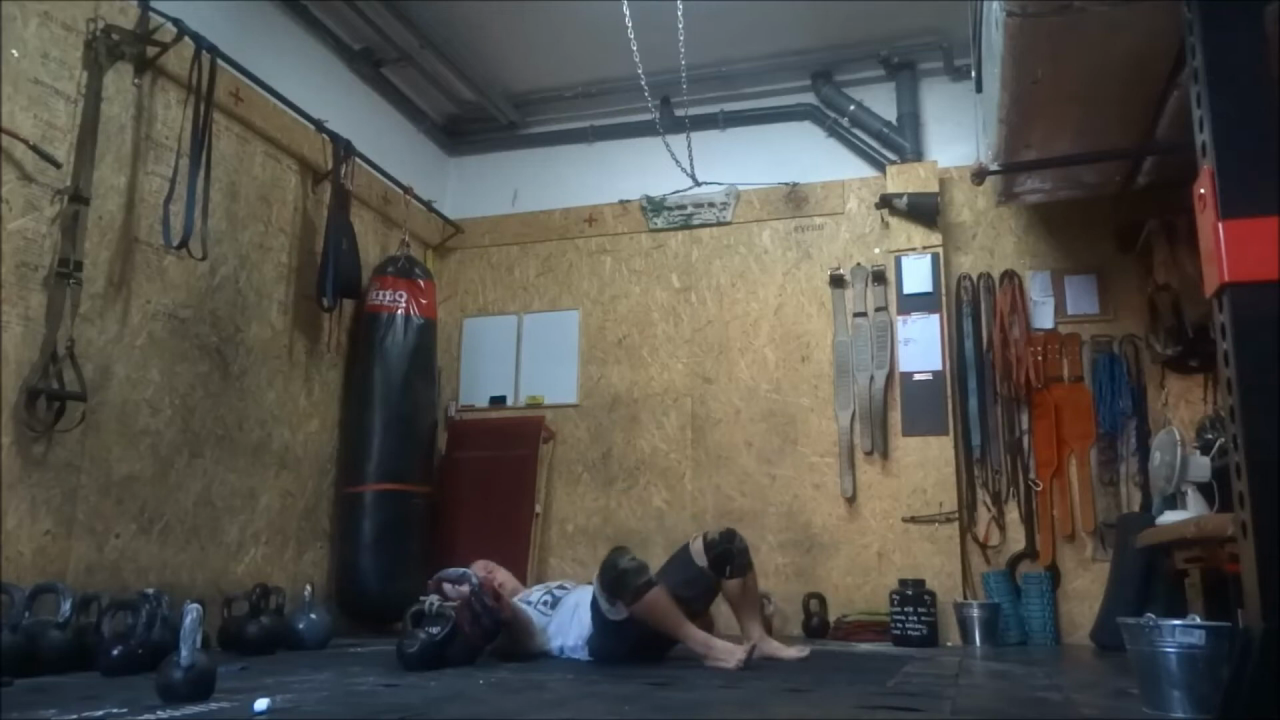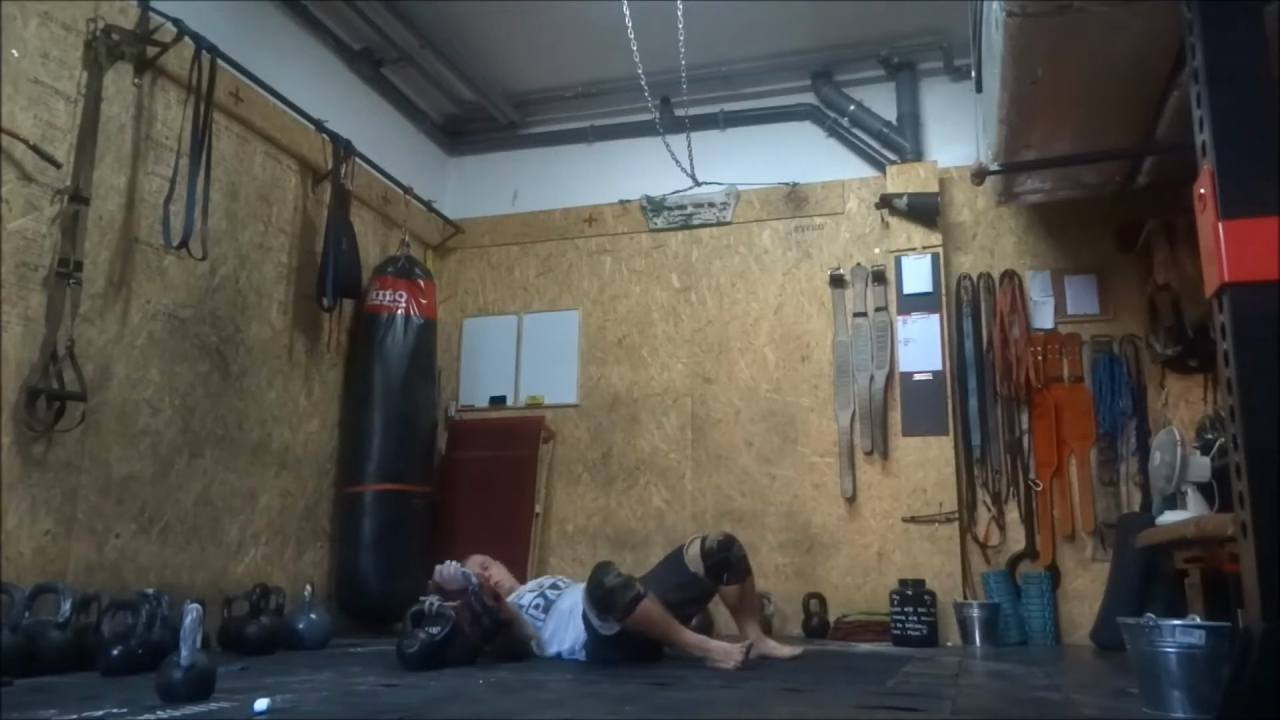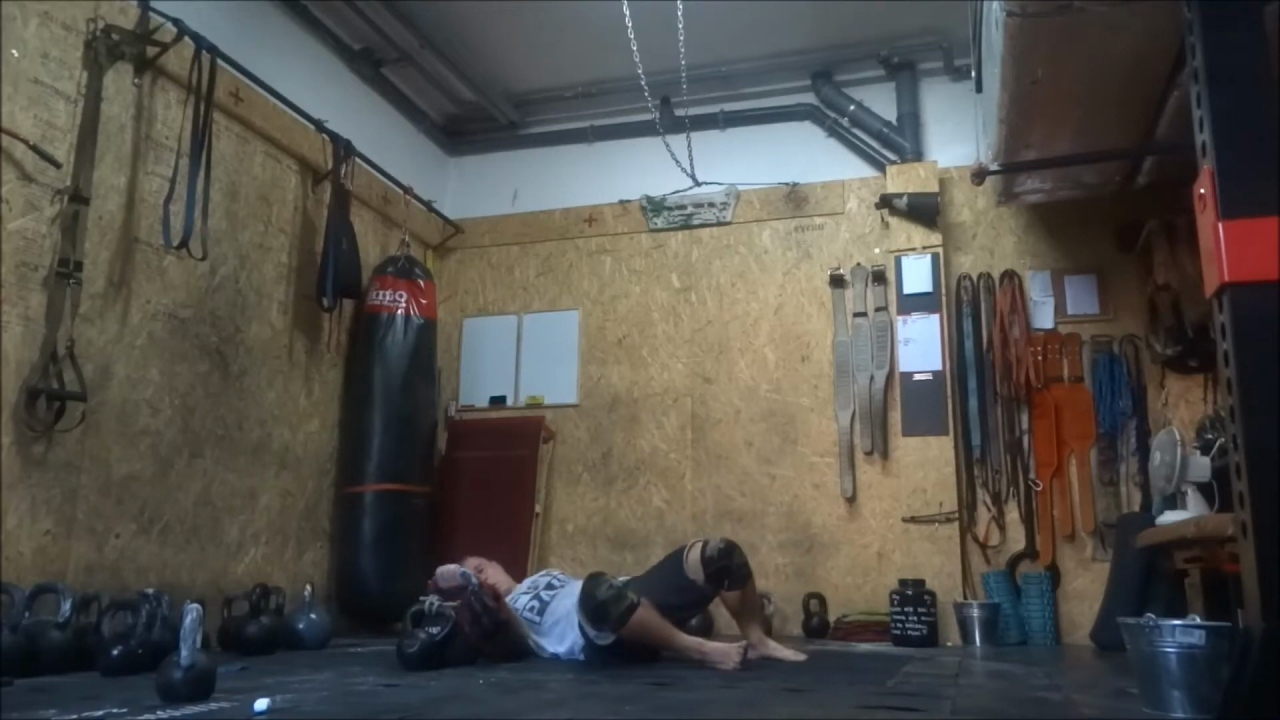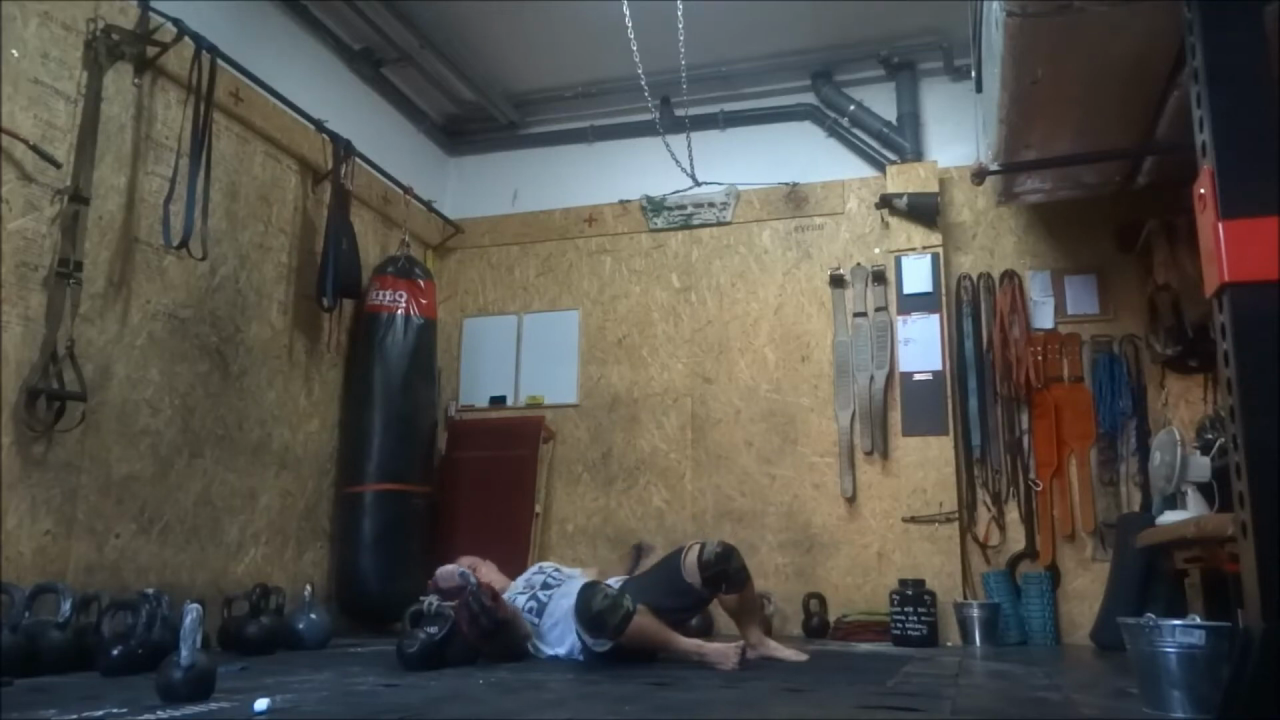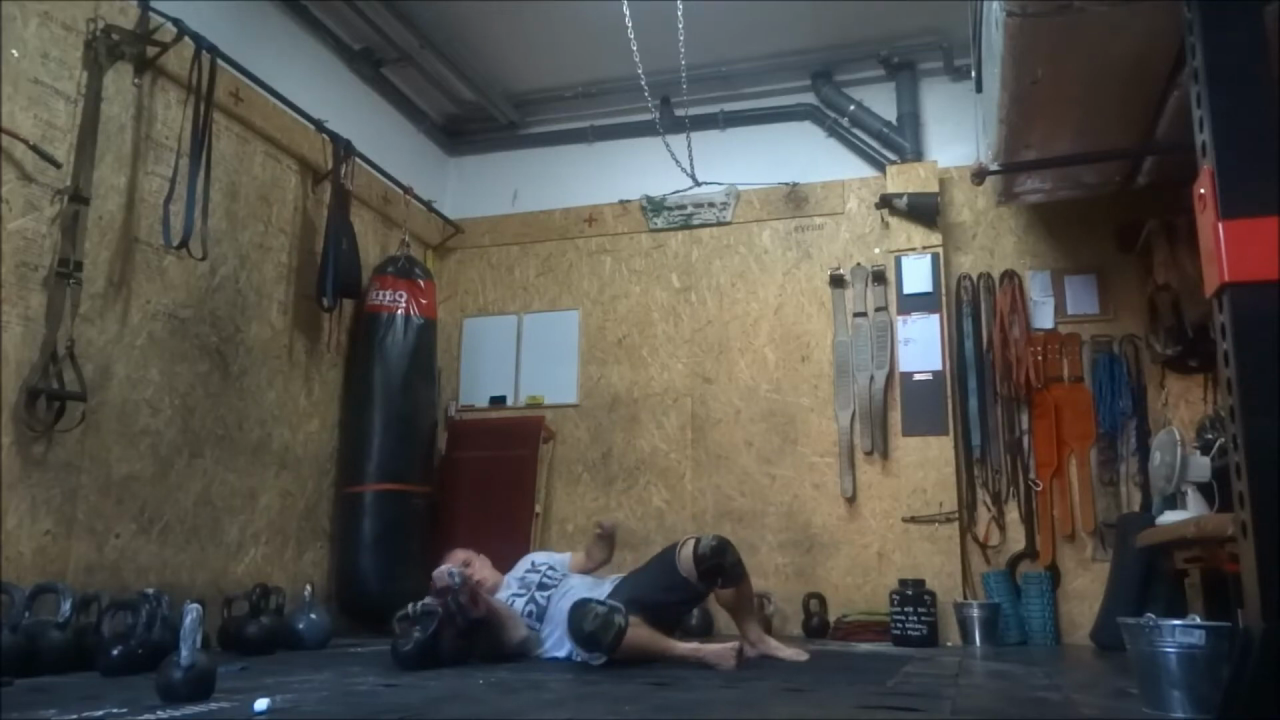
dt=0.2s
person 1, frame 1
left shoulder: (550, 589)
right shoulder: (512, 619)
right elbow: (524, 638)
left hip: (649, 623)
right hip: (613, 638)
left knee: (723, 544)
right knee: (619, 563)
left ankle: (757, 639)
right ankle: (708, 647)
person 1, frame 2
left shoulder: (546, 583)
right shoulder: (508, 610)
right elbow: (523, 637)
right wrist: (464, 590)
left hip: (635, 611)
right hip: (608, 641)
left knee: (719, 548)
right knee: (606, 578)
left ankle: (755, 639)
right ankle: (704, 649)
person 1, frame 3
left shoulder: (546, 576)
right shoulder: (502, 613)
right elbow: (523, 630)
right wrist: (463, 590)
left hip: (632, 596)
right hip: (605, 643)
left knee: (720, 555)
right knee: (599, 589)
left ankle: (756, 640)
right ankle: (701, 650)
person 1, frame 4
left shoulder: (539, 570)
right elbow: (521, 636)
left wrist: (636, 566)
left hip: (626, 594)
right hip: (605, 644)
left knee: (716, 557)
right knee: (596, 599)
left ankle: (756, 641)
right ankle: (699, 650)
person 1, frame 5
left shoulder: (530, 563)
right shoulder: (494, 610)
left elbow: (591, 561)
right elbow: (520, 638)
left wrist: (605, 538)
right wrist: (468, 596)
left hip: (625, 593)
right hip: (601, 630)
left knee: (711, 551)
right knee: (587, 617)
left ankle: (754, 638)
right ankle: (696, 652)
